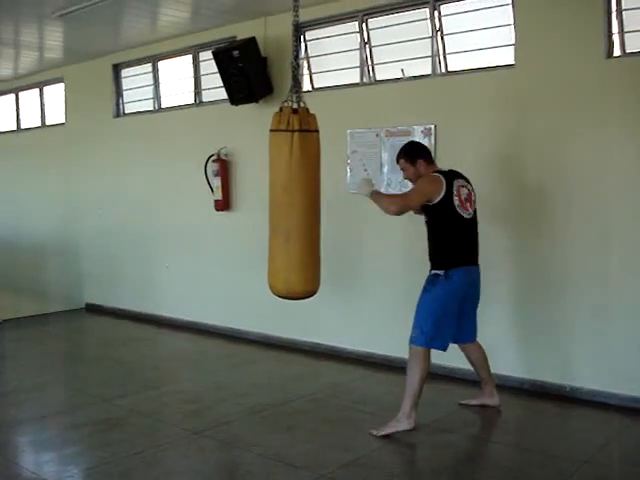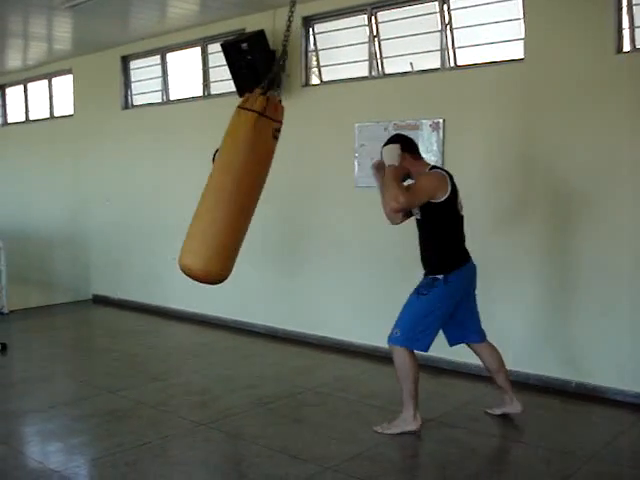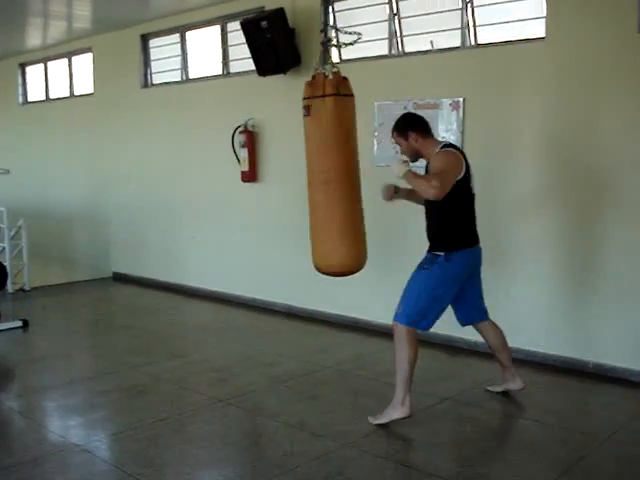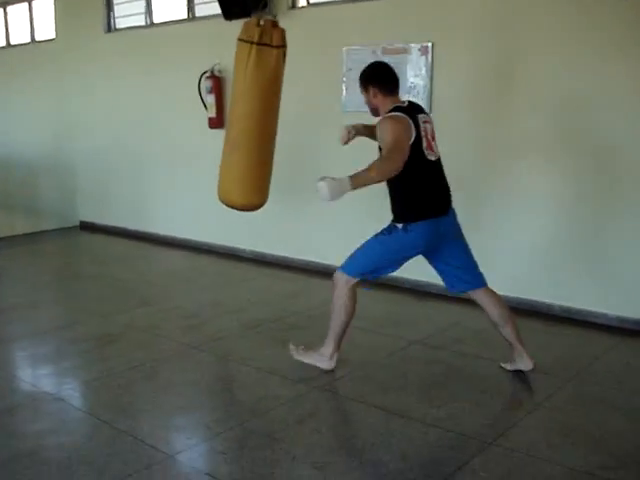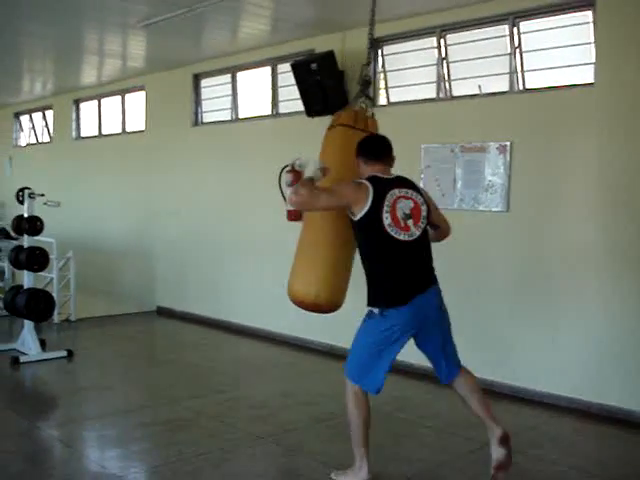
dt=1s
person 1, frame 1
left shoulder: (432, 183)
right shoulder: (459, 181)
left elbow: (394, 207)
left wrist: (371, 191)
right wrist: (419, 206)
left hip: (446, 275)
right hip: (469, 271)
left knee: (419, 344)
right knee: (465, 337)
left ankle: (406, 416)
right ankle: (489, 393)
person 1, frame 2
left shoulder: (434, 179)
right shoulder: (421, 184)
left elbow: (395, 204)
right elbow: (397, 214)
left wrist: (389, 169)
right wrist: (382, 176)
left hip: (443, 278)
right hip: (460, 272)
left knee: (399, 343)
right knee: (476, 340)
left ankle: (410, 416)
right ankle: (511, 401)
person 1, frame 3
left shoulder: (447, 157)
right shoulder: (442, 158)
left elbow: (434, 190)
left wrist: (404, 171)
right wrist: (398, 191)
left hip: (447, 257)
right hip: (467, 252)
left knee: (403, 325)
right knee: (479, 318)
left ankle: (400, 403)
right ankle: (511, 377)
person 1, frame 4
left shoulder: (395, 123)
right shoulder: (416, 111)
left elbow: (393, 162)
left wrist: (346, 183)
right wrist: (359, 130)
left hip: (412, 228)
right hip: (443, 220)
left knee: (345, 278)
right knee: (477, 288)
left ankle: (328, 353)
right ankle: (521, 355)
person 1, frame 5
left shoulder: (359, 190)
right shoulder: (417, 191)
left elbow: (297, 198)
right elbow: (443, 230)
left wrist: (312, 175)
left hip: (390, 312)
right hip: (428, 298)
left knee: (355, 385)
right knee: (452, 371)
right ankle: (494, 433)
